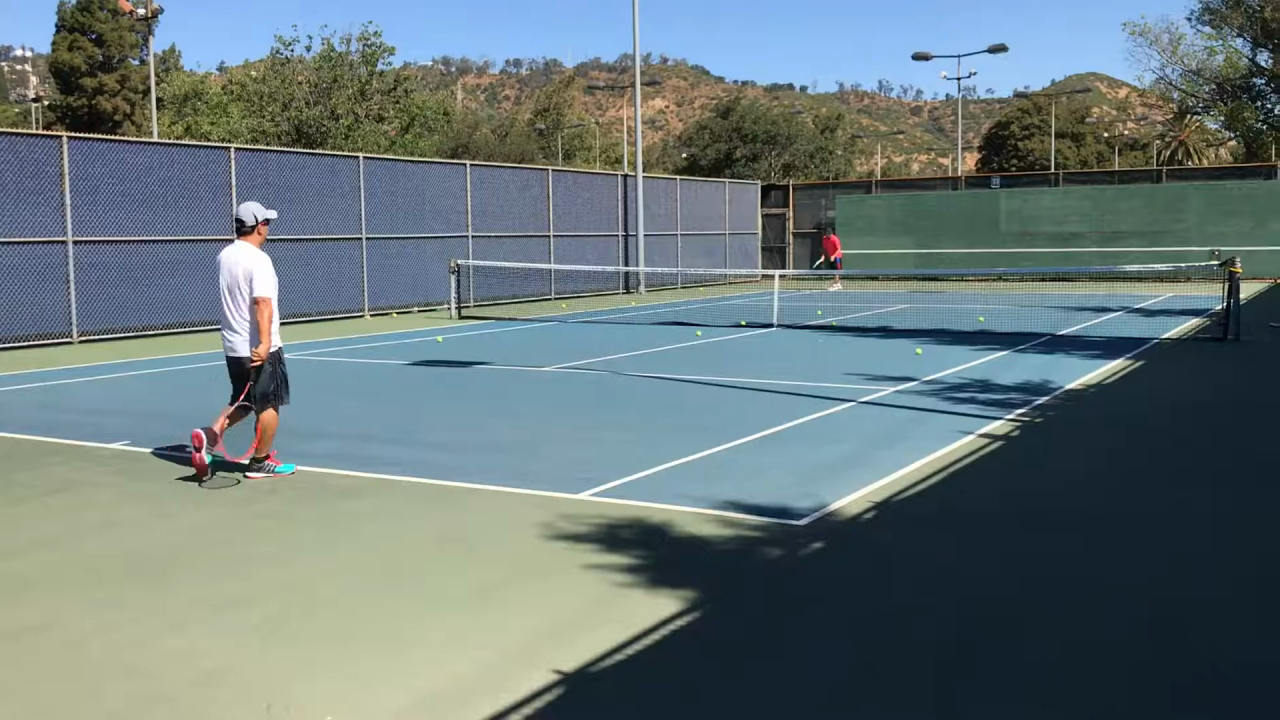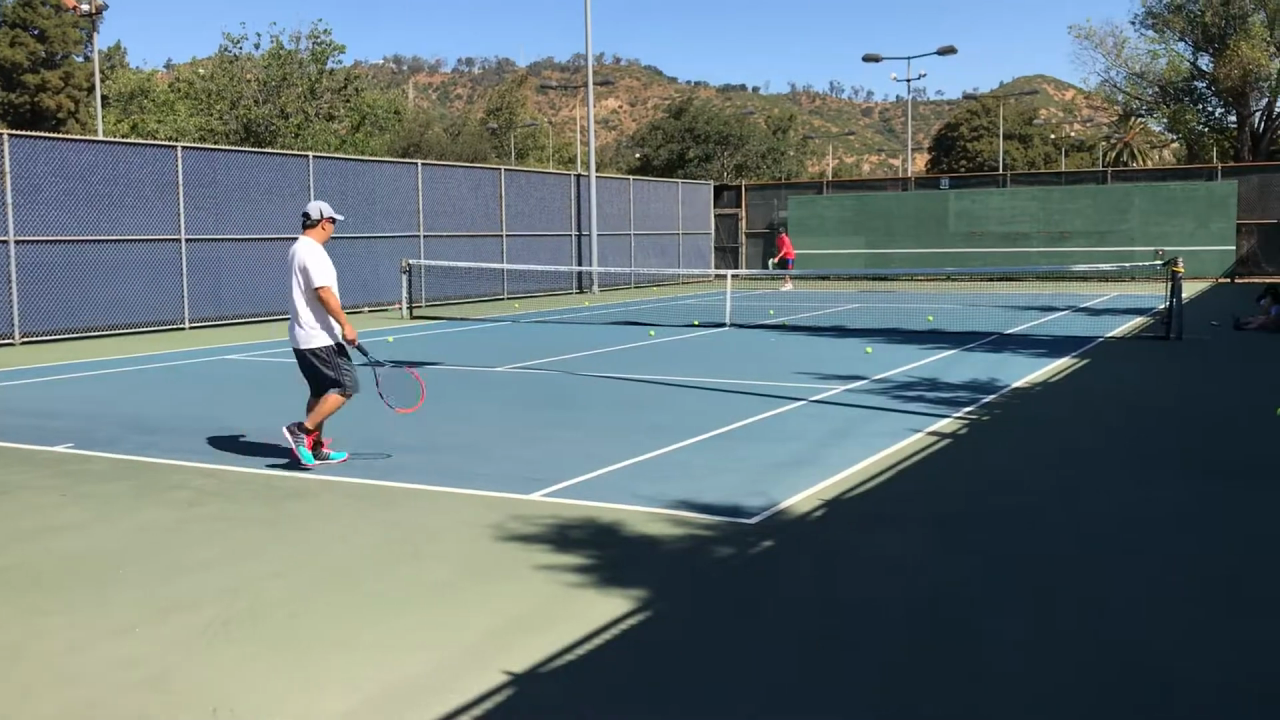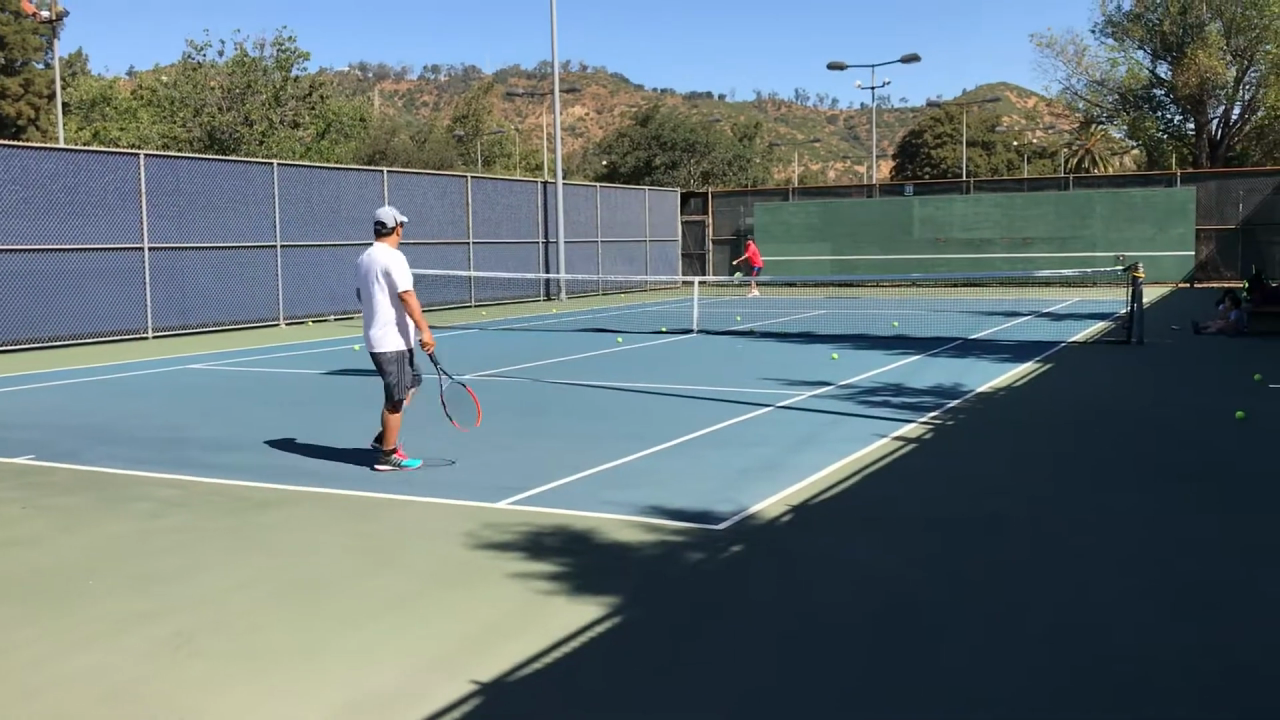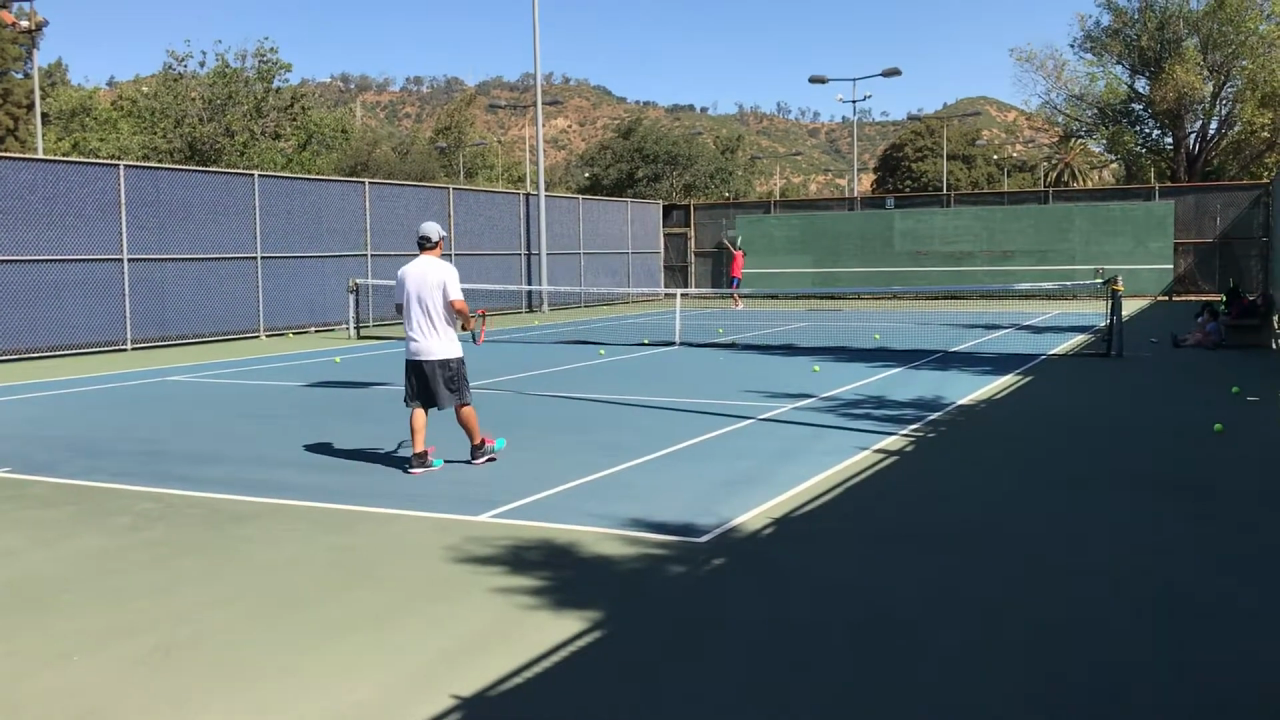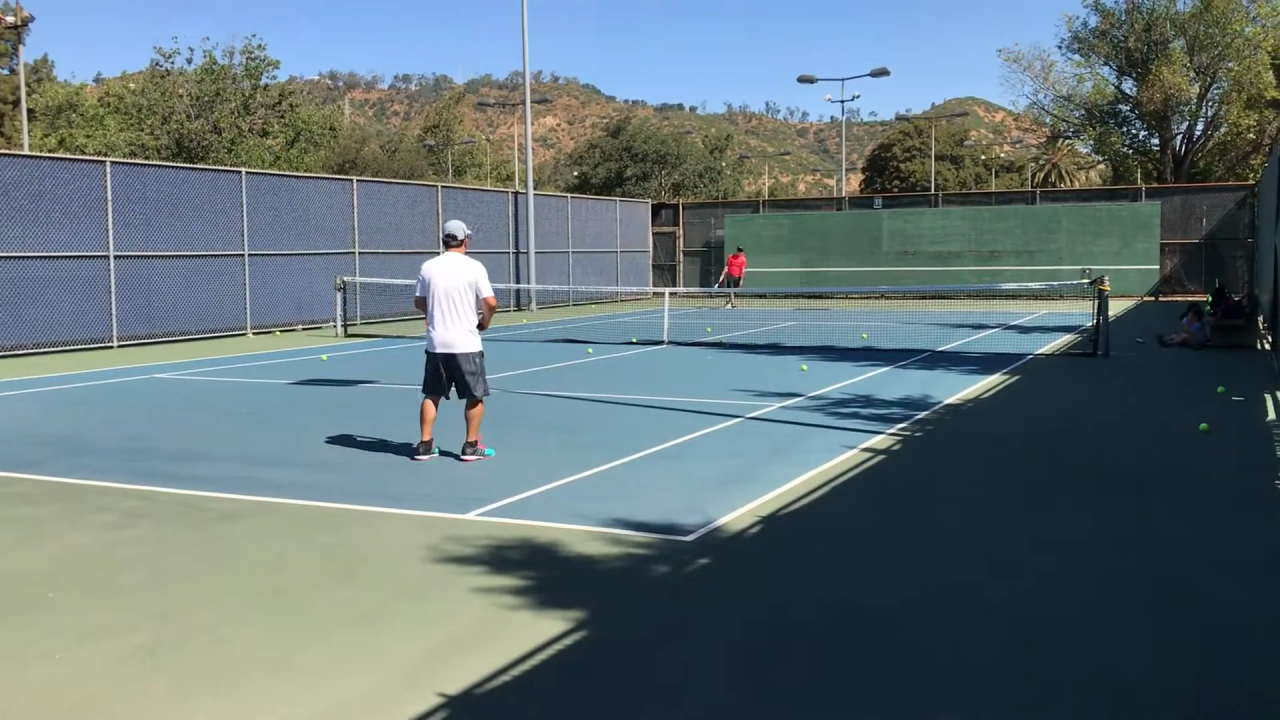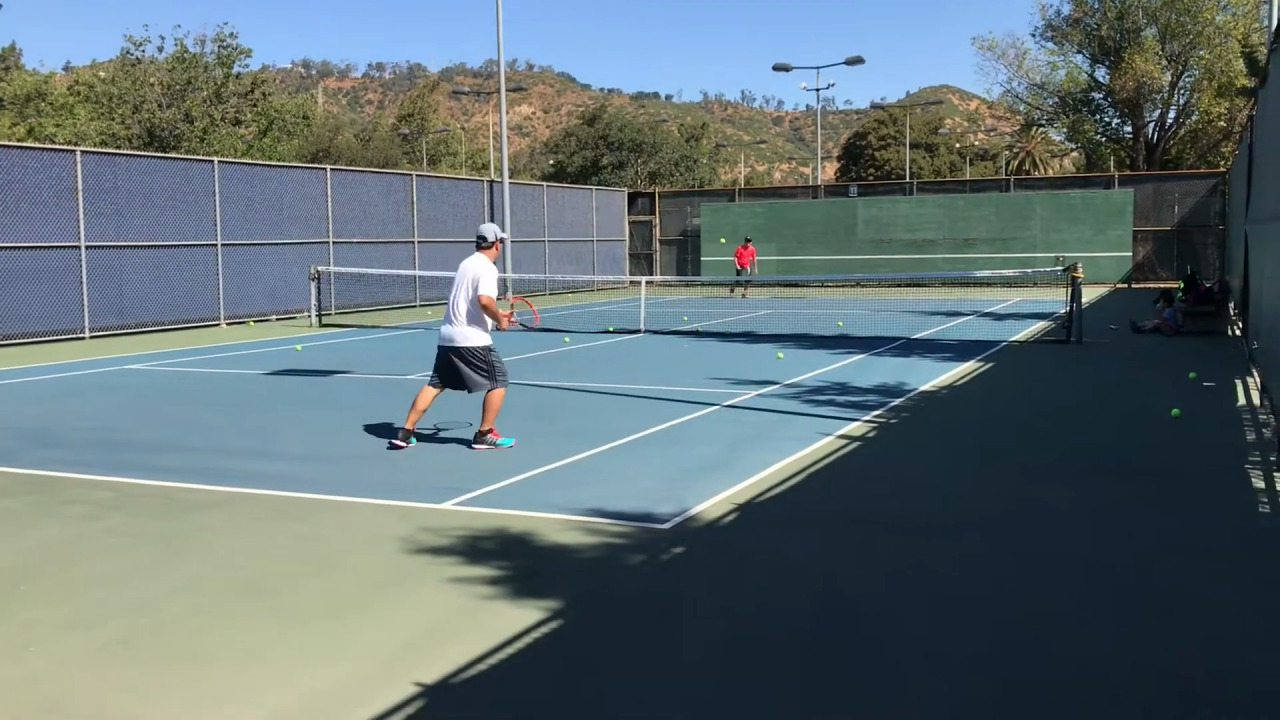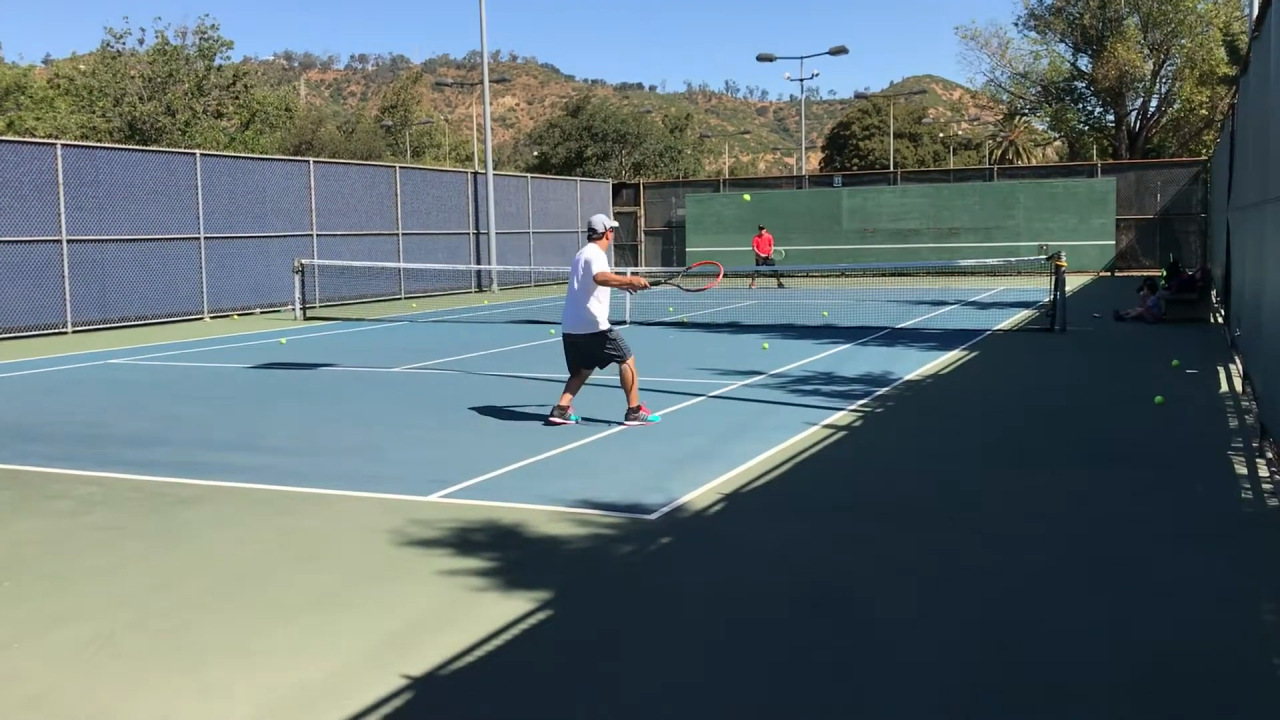
dt=0.7s
person 1, frame 1
left shoulder: (225, 256)
right shoulder: (258, 259)
right elbow: (263, 304)
right wrist: (265, 342)
left hip: (234, 345)
right hip: (259, 348)
left knee: (244, 402)
right knee: (271, 404)
left ankle: (207, 435)
right ankle: (261, 461)
person 1, frame 2
left shoulder: (299, 249)
right shoulder: (313, 252)
right elbow: (325, 293)
right wrist: (345, 325)
left hip: (303, 337)
right hip: (320, 339)
left knee: (322, 392)
right knee: (344, 388)
left ankle: (316, 447)
right ankle: (303, 430)
person 1, frame 3
left shoulder: (365, 257)
right shoulder: (393, 257)
left elbow: (361, 295)
right elbow: (408, 297)
right wrist: (425, 330)
left hip: (377, 338)
right hip: (394, 341)
left knee: (407, 387)
right knee: (396, 397)
left ankle: (385, 438)
right ankle: (388, 454)
person 1, frame 4
left shoulder: (404, 272)
right shoulder: (445, 269)
left elbow: (400, 309)
right elbow: (458, 306)
right wrist: (467, 322)
left hip: (415, 351)
right hip: (445, 350)
left knee: (419, 404)
right knee: (462, 401)
left ankle: (419, 457)
right ankle: (479, 448)
person 1, frame 5
left shoulder: (428, 267)
right shoulder: (474, 267)
left elbow: (419, 303)
right elbow: (490, 303)
right wrist: (484, 321)
left hip: (436, 343)
right hip: (466, 343)
left knee: (432, 394)
right knee: (475, 395)
left ankle: (425, 445)
right ankle: (471, 446)
person 1, frame 6
left shoulder: (466, 264)
right shoulder: (487, 268)
right elbow: (484, 301)
left wrist: (497, 315)
right wrist: (499, 318)
left hip: (448, 336)
right hip: (472, 339)
left knee: (435, 385)
right knee: (498, 384)
left ankle: (406, 432)
right ankle: (485, 434)
person 1, frame 7
left shoulder: (583, 253)
right shoulder: (595, 254)
right elbow: (601, 278)
left wrist: (621, 282)
right wrist: (630, 280)
left hip: (571, 326)
right hip: (591, 326)
left knee: (582, 369)
right knee: (626, 359)
left ankle: (560, 410)
right ankle: (634, 411)
